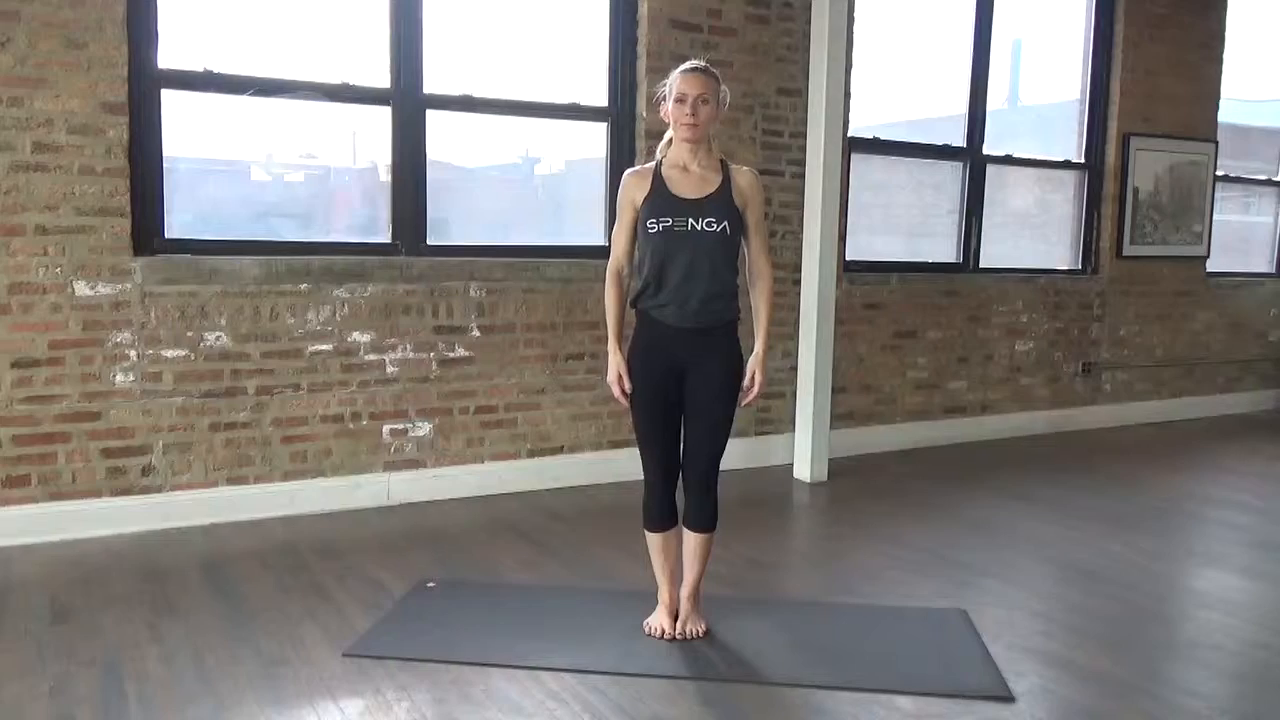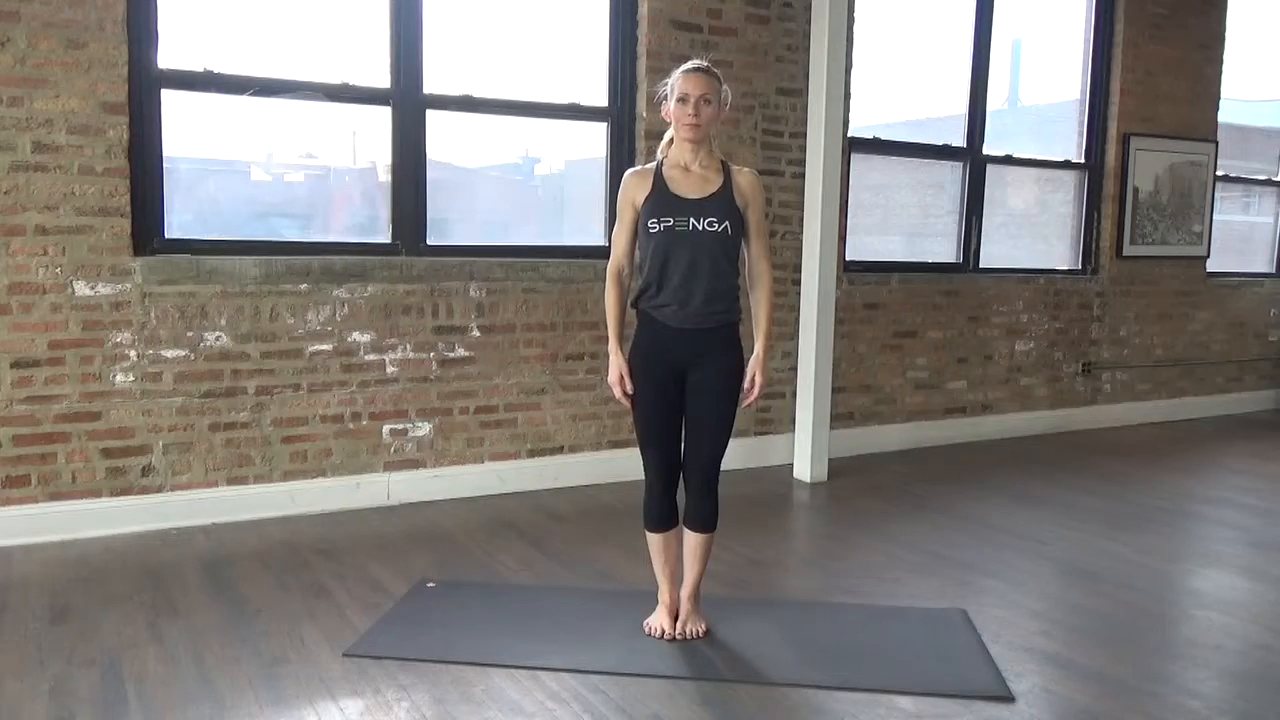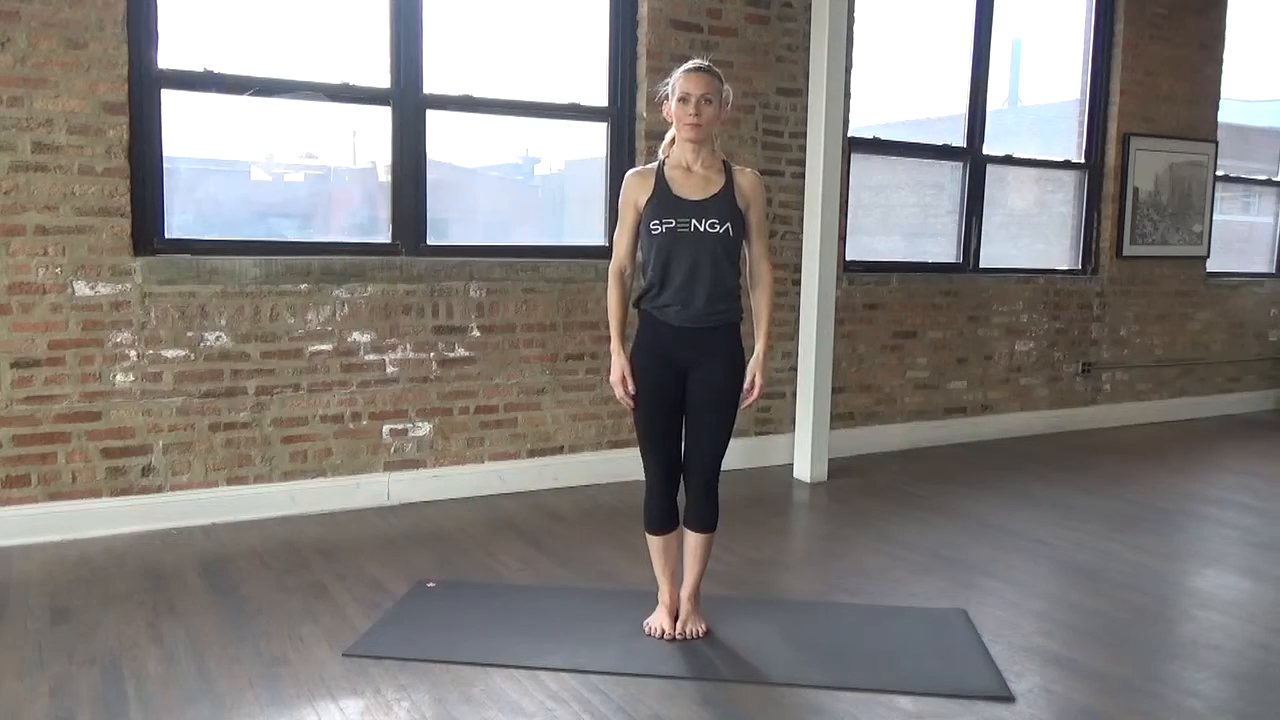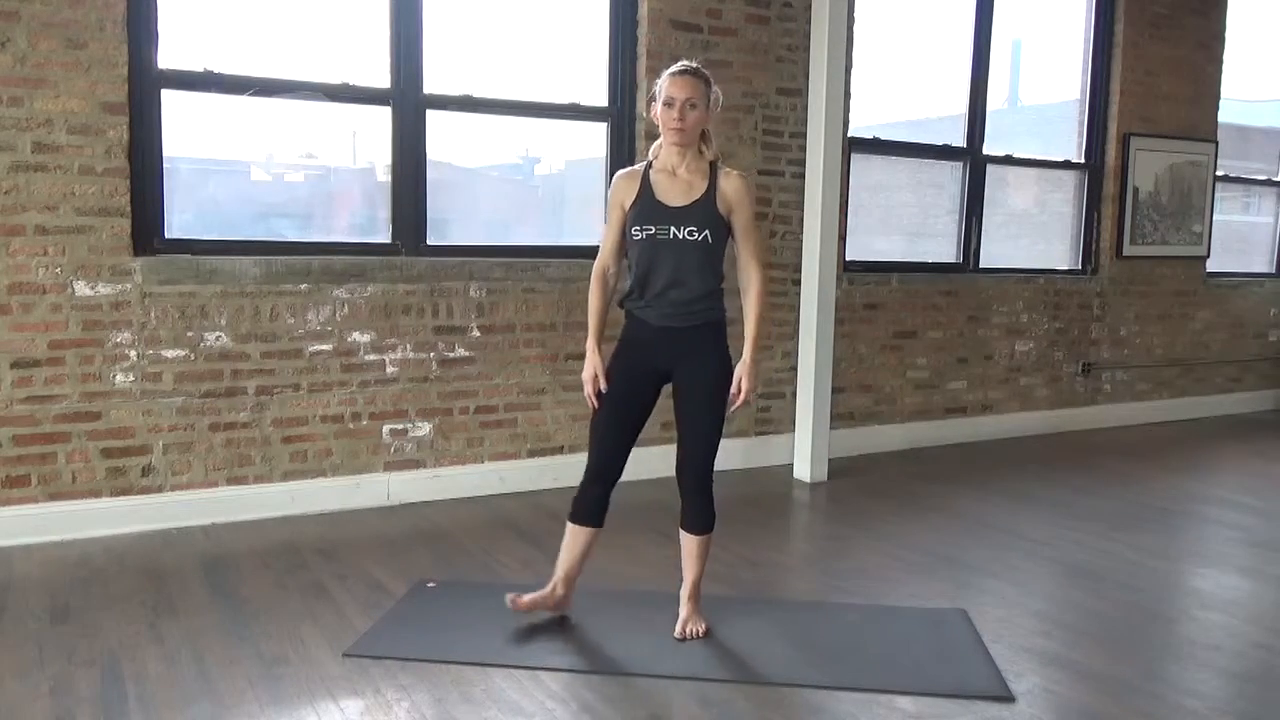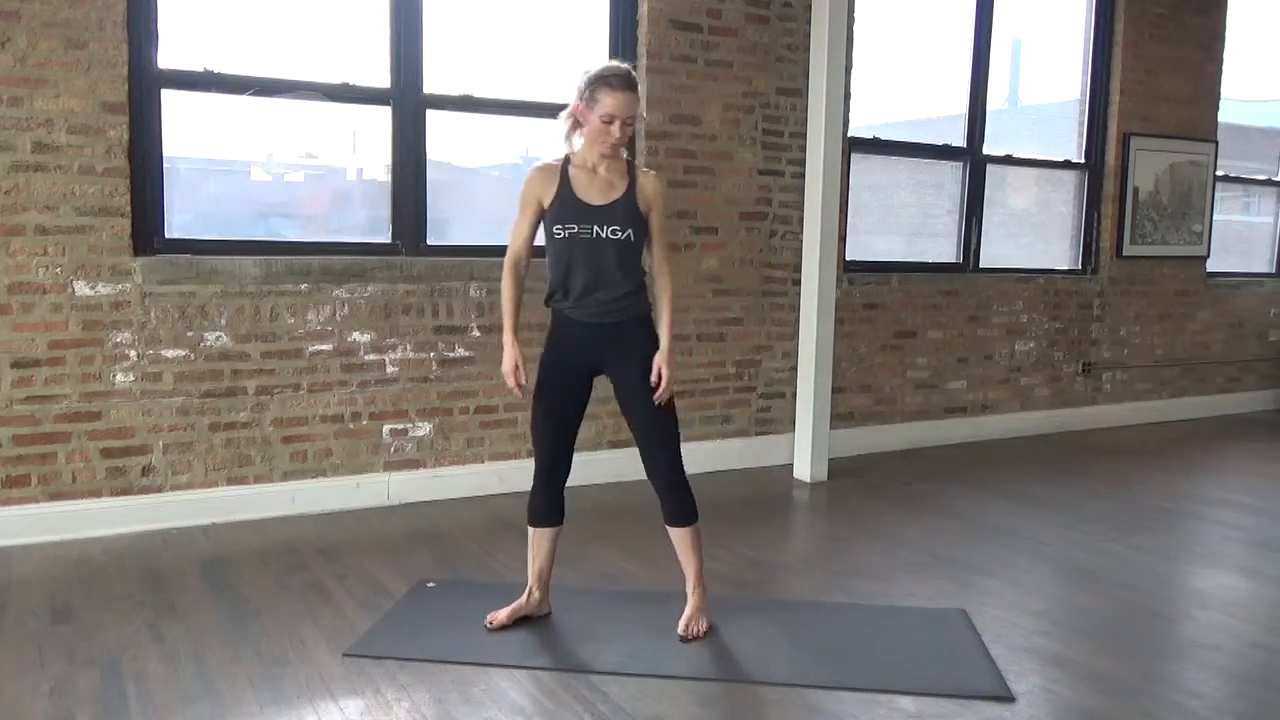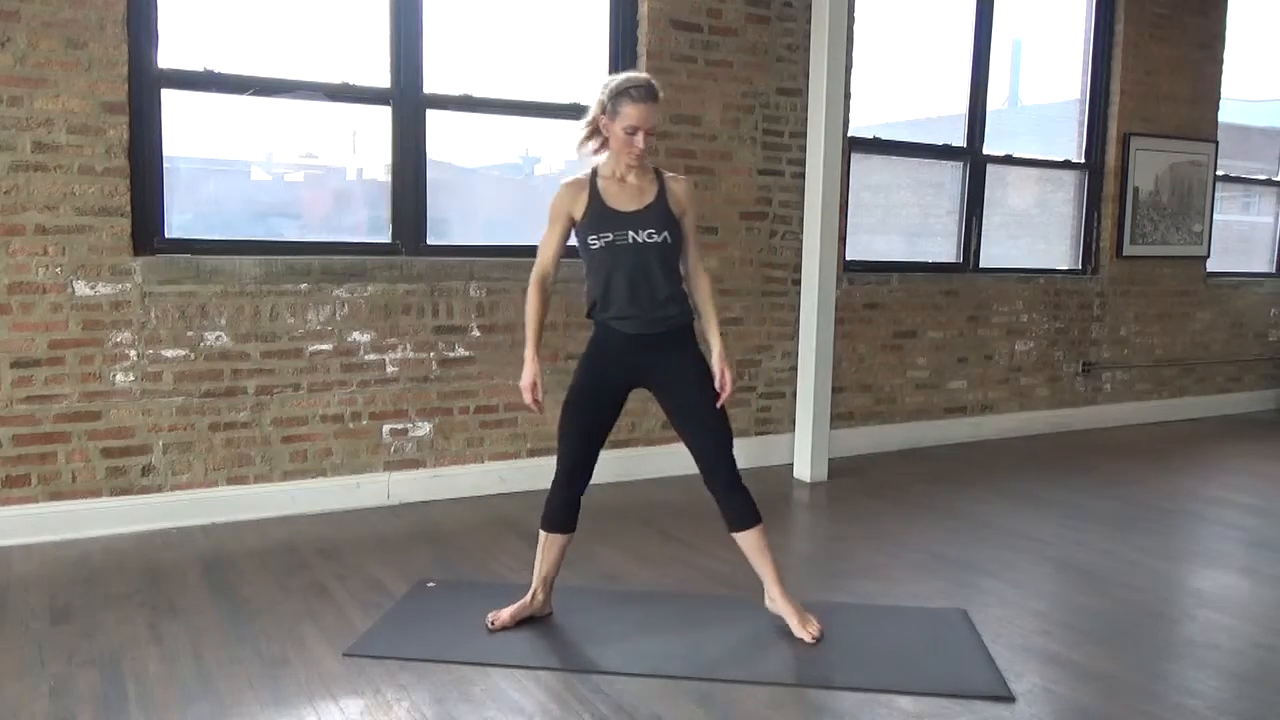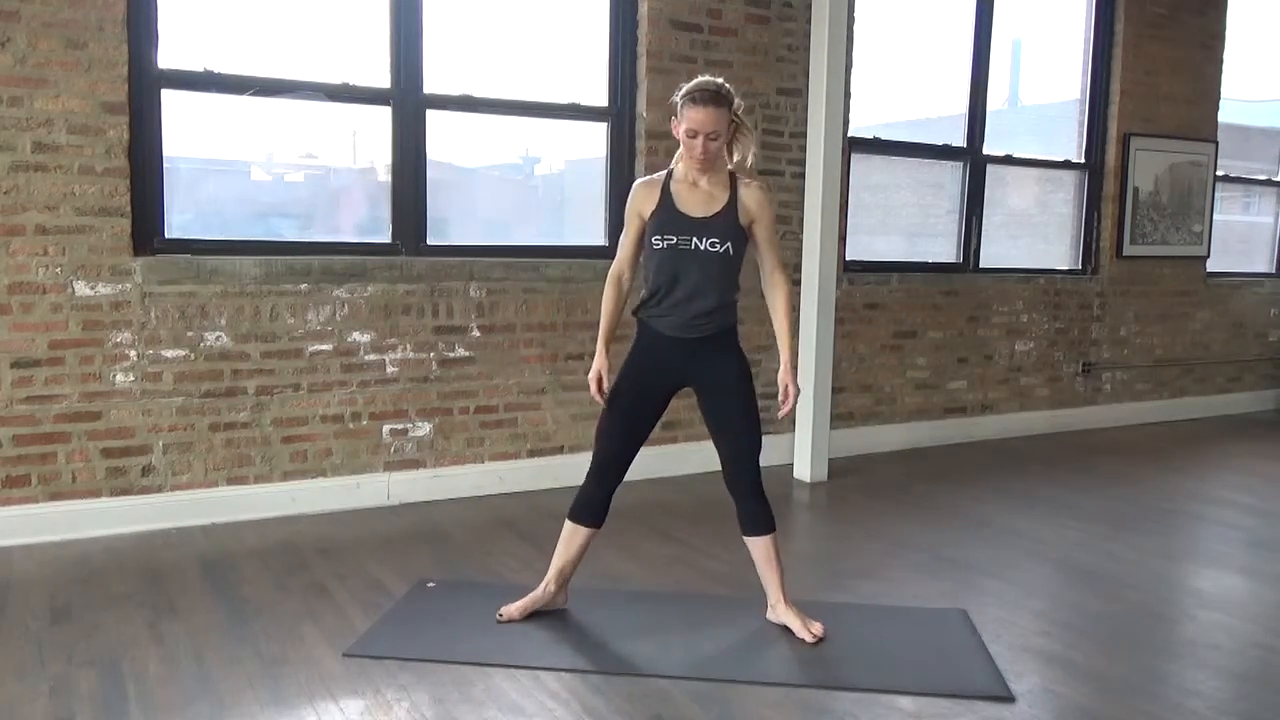
dt=0.5s
person 1, frame 1
left shoulder: (742, 183)
right shoulder: (638, 182)
left elbow: (759, 268)
right elbow: (618, 269)
left wrist: (760, 347)
right wrist: (614, 348)
left hip: (715, 346)
right hip: (654, 343)
left knee: (701, 475)
right knee: (659, 475)
left ankle: (691, 598)
right ankle: (665, 598)
person 1, frame 2
left shoulder: (743, 184)
right shoulder: (639, 182)
left elbow: (760, 269)
right elbow: (618, 269)
left wrist: (761, 347)
right wrist: (614, 348)
left hip: (716, 346)
right hip: (655, 343)
left knee: (702, 476)
right knee: (660, 475)
left ankle: (690, 598)
right ankle: (665, 598)
person 1, frame 3
left shoulder: (744, 184)
right shoulder: (640, 183)
left elbow: (760, 270)
right elbow: (620, 271)
left wrist: (760, 350)
right wrist: (617, 350)
left hip: (718, 345)
right hip: (656, 343)
left knee: (702, 477)
right knee: (661, 476)
left ankle: (690, 598)
right ankle: (665, 599)
person 1, frame 4
left shoulder: (729, 186)
right shoulder: (627, 184)
left elbow: (751, 273)
right elbow: (604, 269)
left wrist: (748, 355)
right wrist: (591, 348)
left hip: (702, 346)
right hip: (640, 340)
left knee: (695, 477)
right knee: (600, 468)
left ankle: (689, 599)
right ankle: (560, 587)
person 1, frame 5
left shoulder: (646, 185)
right shoulder: (544, 180)
left elbow: (660, 267)
right elbow: (514, 262)
left wrist: (665, 345)
right wrist: (510, 341)
left hip: (631, 337)
right hip: (569, 338)
left knee: (666, 467)
right knee: (550, 467)
left ankle: (694, 596)
right ankle: (535, 593)
person 1, frame 6
left shoulder: (675, 190)
right shoulder: (575, 194)
left elbow: (695, 271)
right elbow: (541, 276)
left wrist: (717, 349)
right wrist: (531, 356)
left hip: (673, 347)
right hip: (609, 349)
left knee: (722, 472)
right knee: (570, 474)
left ankle: (776, 595)
right ankle: (538, 595)
person 1, frame 7
left shoulder: (750, 198)
right shoulder: (648, 192)
left elbow: (773, 279)
right elbow: (621, 273)
left wrist: (786, 360)
right wrist: (601, 349)
left hip: (718, 352)
right hip: (654, 348)
left knee: (745, 477)
right knee: (604, 470)
left ankle: (778, 602)
right ankle: (552, 587)
